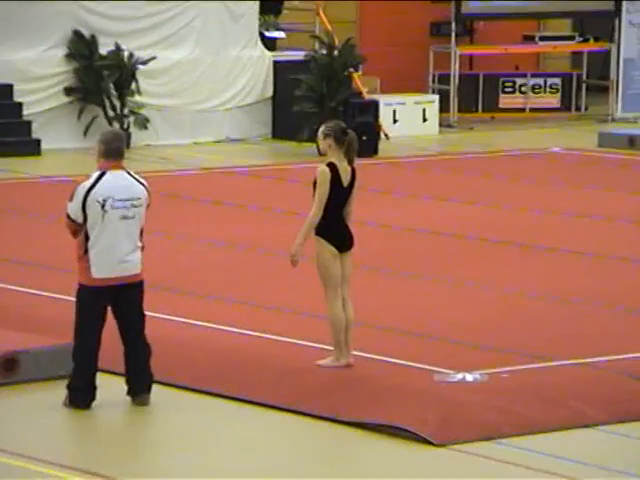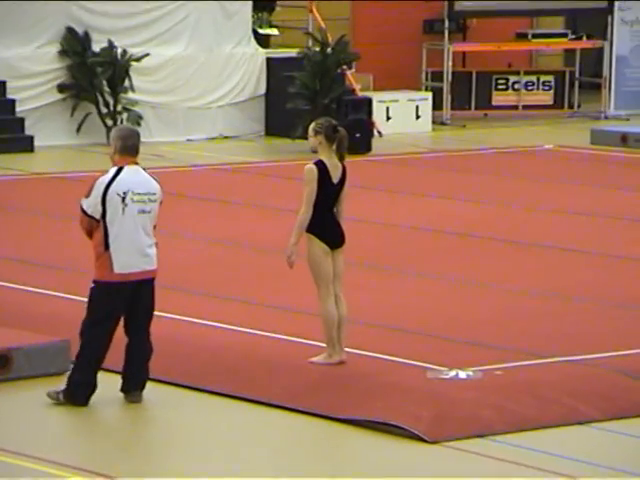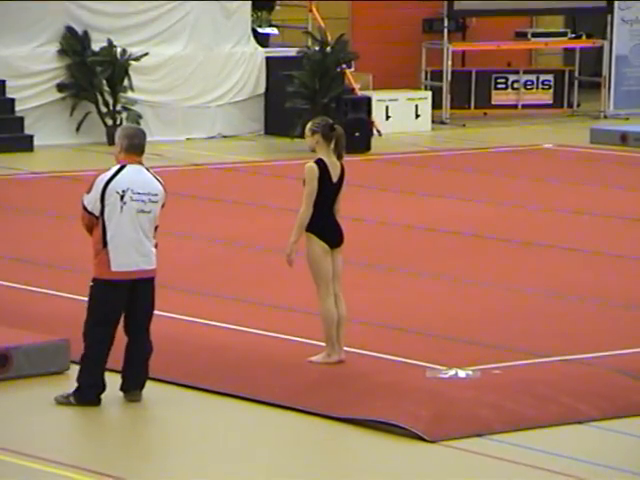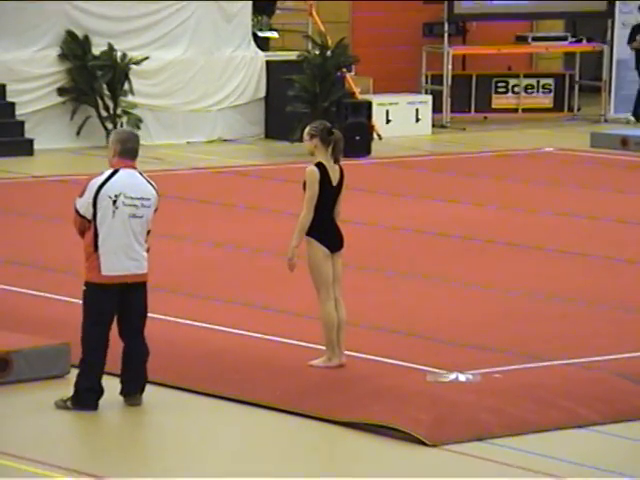
dt=0.4s
person 1, frame 1
left shoulder: (88, 188)
right shoulder: (141, 187)
left elbow: (73, 227)
left hip: (96, 274)
right hip: (131, 273)
left knee: (87, 337)
right knee: (134, 333)
left ankle: (80, 395)
right ankle: (140, 390)
person 1, frame 2
left shoulder: (106, 183)
right shoulder: (154, 185)
left elbow: (86, 224)
left hip: (113, 271)
right hip: (145, 269)
left knee: (96, 332)
right knee: (139, 332)
left ankle: (77, 392)
right ankle: (134, 387)
person 1, frame 3
left shoulder: (107, 180)
right shoulder: (157, 185)
left elbow: (88, 220)
left hip: (112, 269)
right hip: (145, 268)
left knee: (98, 332)
right knee: (139, 331)
left ankle: (88, 392)
right ankle: (134, 387)
person 1, frame 4
left shoulder: (100, 184)
right shoulder: (150, 189)
left elbow: (80, 223)
left hip: (103, 273)
right hip: (136, 272)
left knee: (94, 337)
right knee: (134, 334)
left ankle: (86, 396)
right ankle: (133, 391)
person 2, frame 1
left shoulder: (325, 171)
right shoulder: (350, 170)
left elbow: (317, 212)
left wrist: (299, 242)
left hip: (328, 238)
right hip: (345, 235)
left knee: (333, 298)
right knee: (344, 296)
left ankle: (339, 355)
right ankle: (347, 352)
person 2, frame 2
left shoulder: (313, 169)
right shoulder: (341, 167)
left elbow: (306, 211)
left wrist: (292, 243)
left hip: (319, 235)
right hip: (337, 232)
left knee: (325, 294)
right knee: (337, 293)
left ankle: (332, 352)
right ankle: (340, 349)
person 2, frame 3
left shoulder: (313, 168)
right shoulder: (339, 166)
left elbow: (307, 209)
left wrist: (292, 241)
left hip: (318, 234)
right hip: (335, 231)
left knee: (325, 294)
right knee: (336, 292)
left ankle: (331, 351)
right ankle: (339, 349)
person 2, frame 4
left shoulder: (313, 171)
right shoulder: (338, 169)
left elbow: (308, 212)
left wrist: (294, 245)
left hip: (318, 238)
right hip: (335, 235)
left knee: (325, 298)
right knee: (336, 296)
left ankle: (331, 355)
right ankle: (339, 353)
